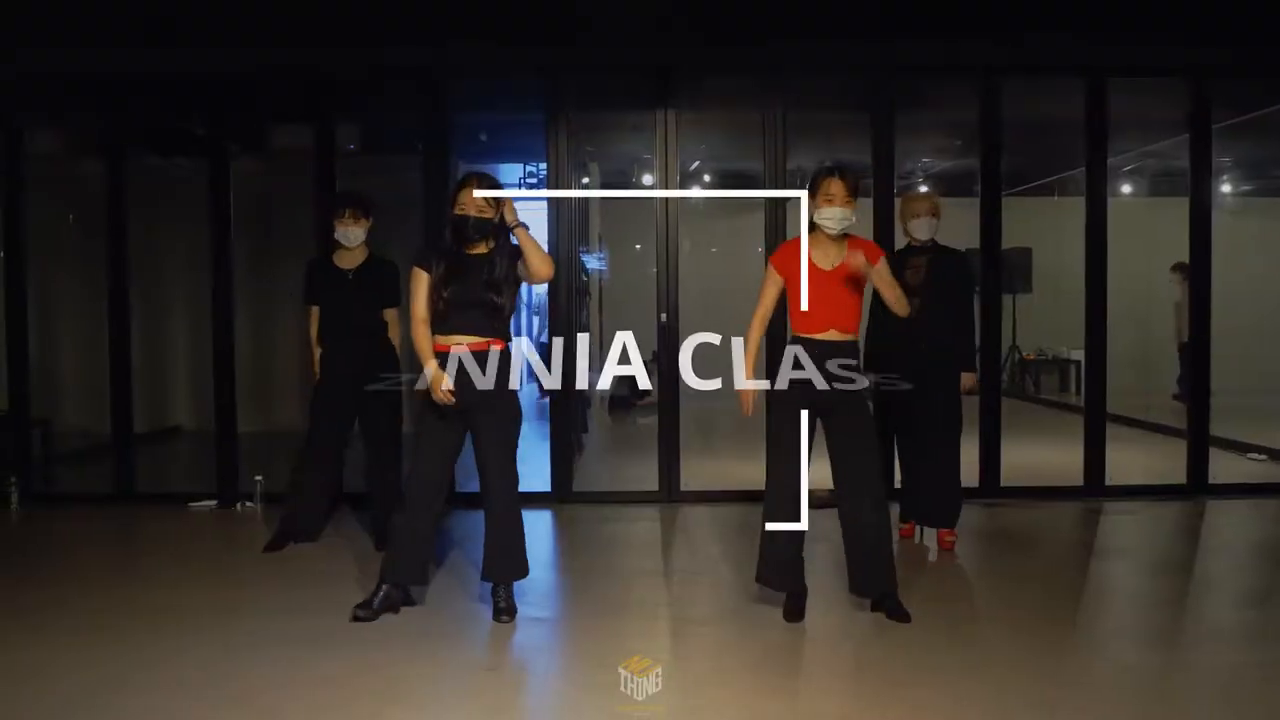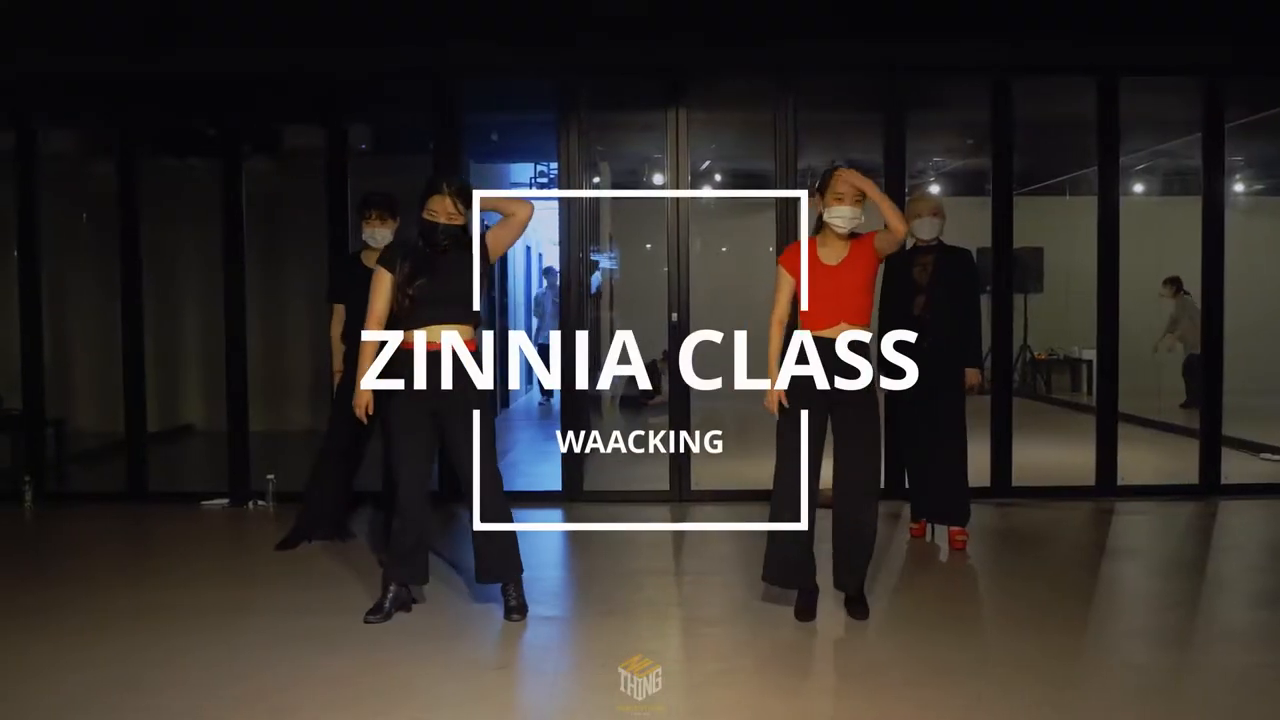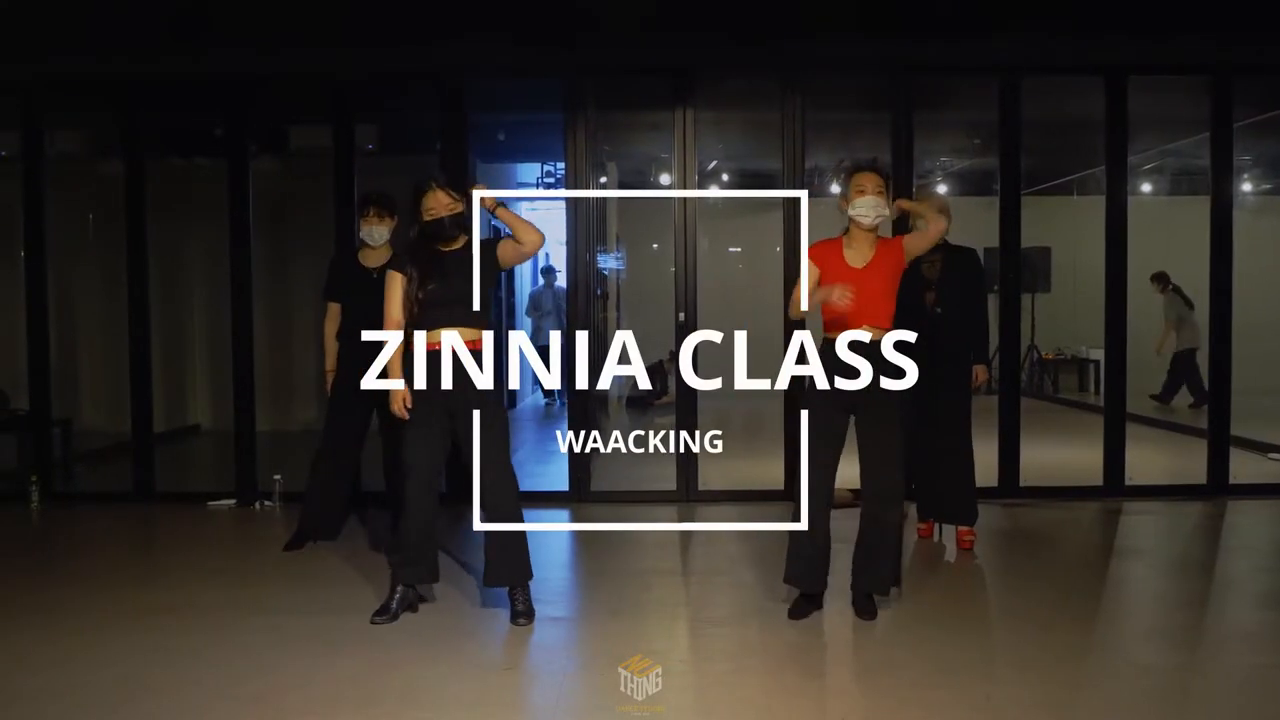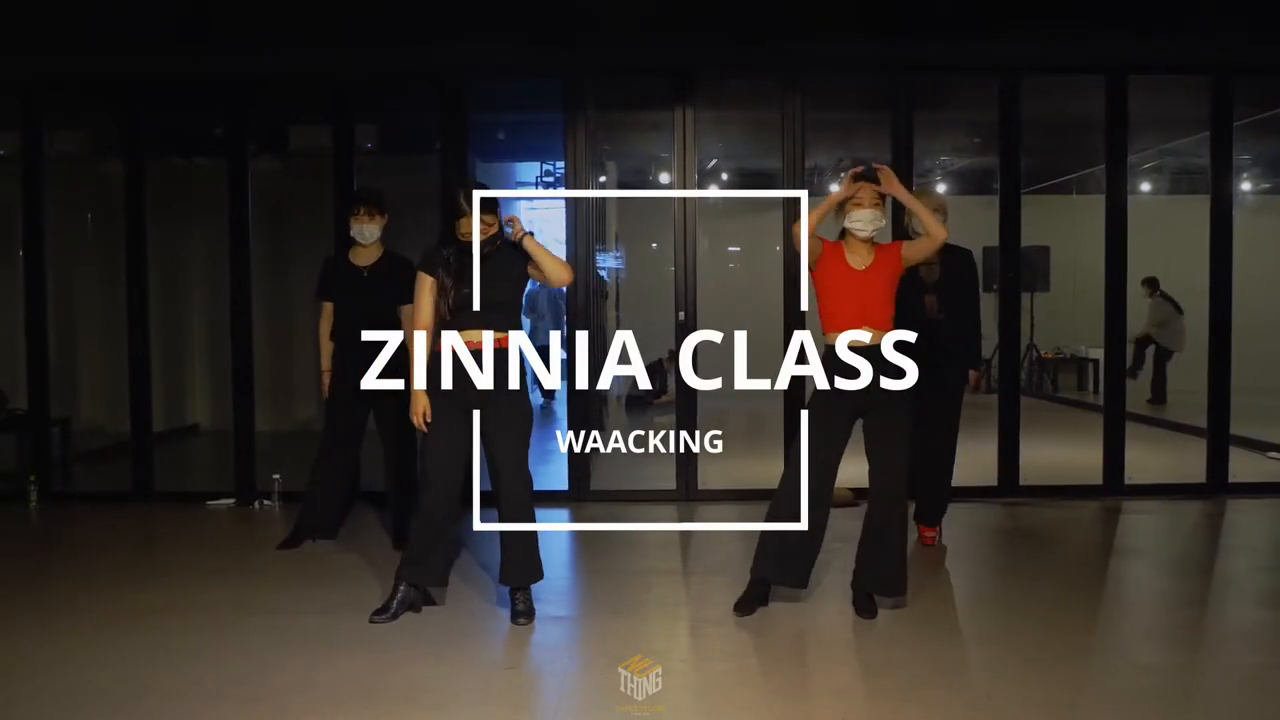
dt=0.5s
person 1, frame 1
left shoulder: (866, 252)
right shoulder: (788, 254)
left elbow: (901, 307)
right elbow: (762, 315)
left wrist: (868, 272)
right wrist: (749, 371)
left hip: (846, 369)
right hip: (798, 367)
left knee: (863, 482)
right knee: (786, 481)
left ankle: (880, 589)
right ankle: (792, 586)
person 1, frame 2
left shoulder: (870, 249)
right shoulder: (796, 253)
left elbow: (900, 228)
right elbow: (779, 320)
left wrist: (865, 181)
right wrist: (773, 377)
left hip: (856, 367)
right hip: (808, 365)
left knee: (859, 483)
right knee: (796, 479)
left ankle: (853, 584)
right ankle: (804, 585)
person 1, frame 3
left shoulder: (896, 251)
right shoulder: (821, 251)
left elbow: (939, 226)
right elbow: (794, 308)
left wrist: (904, 205)
right wrist: (823, 296)
left hip: (880, 366)
right hip: (832, 365)
left knee: (884, 482)
right knee: (815, 479)
left ankle: (866, 583)
right ankle: (810, 585)
person 1, frame 4
left shoulder: (894, 256)
right shoulder: (822, 255)
left elbow: (939, 235)
right elbow: (800, 231)
left wrist: (899, 191)
right wrist: (838, 194)
left hip: (886, 371)
right hip: (837, 370)
left knee: (889, 484)
right knee: (804, 478)
left ankle: (867, 583)
right ankle: (763, 580)
person 2, frame 1
left shoulder: (509, 258)
right shoulder: (432, 260)
left elbow: (544, 273)
right elbow: (419, 320)
left wrist: (516, 225)
right wrist: (432, 370)
left hip: (494, 375)
right hip: (443, 374)
left knee: (499, 483)
right knee: (424, 481)
left ankle: (502, 586)
right ankle: (394, 584)
person 2, frame 2
left shoulder: (477, 253)
right shoulder: (397, 257)
left elbow: (522, 211)
right elbow: (375, 321)
left wrist: (477, 203)
right wrist: (363, 380)
left hip: (462, 373)
right hip: (408, 373)
left knee: (483, 479)
right knee: (408, 483)
left ankle: (509, 581)
right ankle: (398, 585)
person 2, frame 3
left shoulder: (487, 253)
right shoulder: (406, 260)
left elbow: (533, 242)
right elbow: (393, 325)
left wrist: (494, 207)
right wrist: (396, 378)
left hip: (477, 372)
right hip: (424, 374)
left knee: (496, 480)
right knee: (418, 482)
left ankle: (516, 585)
right ankle: (405, 585)
person 2, frame 4
left shoulder: (516, 255)
right shoulder: (436, 260)
left elbow: (563, 278)
right elbow: (422, 326)
left wrist: (523, 240)
right wrist: (418, 388)
left hip: (503, 374)
right hip: (449, 375)
left knee: (512, 481)
right knee: (438, 482)
left ankle: (521, 587)
right ankle: (412, 584)
person 3, frame 1
left shoulder: (384, 270)
right shoulder: (318, 269)
left elbow: (392, 323)
right elbow: (315, 322)
left wrist: (394, 369)
right wrist: (318, 367)
left hip: (377, 367)
right hip: (335, 367)
left knee: (383, 447)
right knee: (320, 446)
left ankle: (386, 528)
right ankle: (297, 526)
person 3, frame 2
right shoulder: (345, 268)
right elbow: (338, 320)
right wrist: (338, 368)
right hip: (357, 368)
right knee: (339, 446)
right ankle: (311, 524)
person 3, frame 3
right shoulder: (341, 265)
right elbow: (333, 317)
right wrist: (330, 367)
right hip: (351, 368)
left knee: (399, 448)
right knee: (336, 445)
right ankle: (314, 525)
person 3, frame 4
left shoulder: (400, 267)
right shoulder: (333, 267)
left elbow: (409, 321)
right elbow: (327, 319)
left wrist: (414, 369)
right wrist: (326, 368)
left hip: (392, 367)
right hip: (347, 368)
left knee: (399, 448)
right knee: (335, 446)
left ankle: (404, 528)
right ankle: (312, 524)
person 4, frame 1
left shoulder: (955, 261)
right shoulder: (890, 264)
left elbow: (965, 317)
right elbow: (878, 317)
left wrist: (967, 365)
right wrist: (873, 363)
left hip: (942, 364)
right hip: (899, 366)
left knee: (942, 443)
right knee: (908, 443)
left ankle: (943, 520)
right ankle: (910, 514)
person 4, frame 2
left shoulder: (960, 260)
right shoulder: (895, 264)
left elbow: (971, 314)
right elbow: (886, 317)
left wrist: (972, 362)
right wrist: (885, 362)
left hip: (947, 361)
right hip: (906, 362)
left knee: (949, 439)
right knee: (913, 440)
left ankle: (955, 518)
right ankle: (921, 512)
person 4, frame 3
left shoulder: (966, 258)
left elbow: (978, 311)
right elbow: (891, 310)
left wrist: (980, 358)
left hip: (954, 360)
right hip: (914, 360)
left knee: (955, 438)
right knee: (920, 438)
left ankle: (963, 518)
right ankle: (926, 512)
person 4, frame 4
left shoulder: (961, 259)
left elbow: (971, 313)
left wrist: (973, 361)
left hip: (949, 361)
right hip: (908, 360)
left knee: (940, 439)
right knee: (915, 439)
left ankle: (930, 517)
right ankle: (925, 514)
